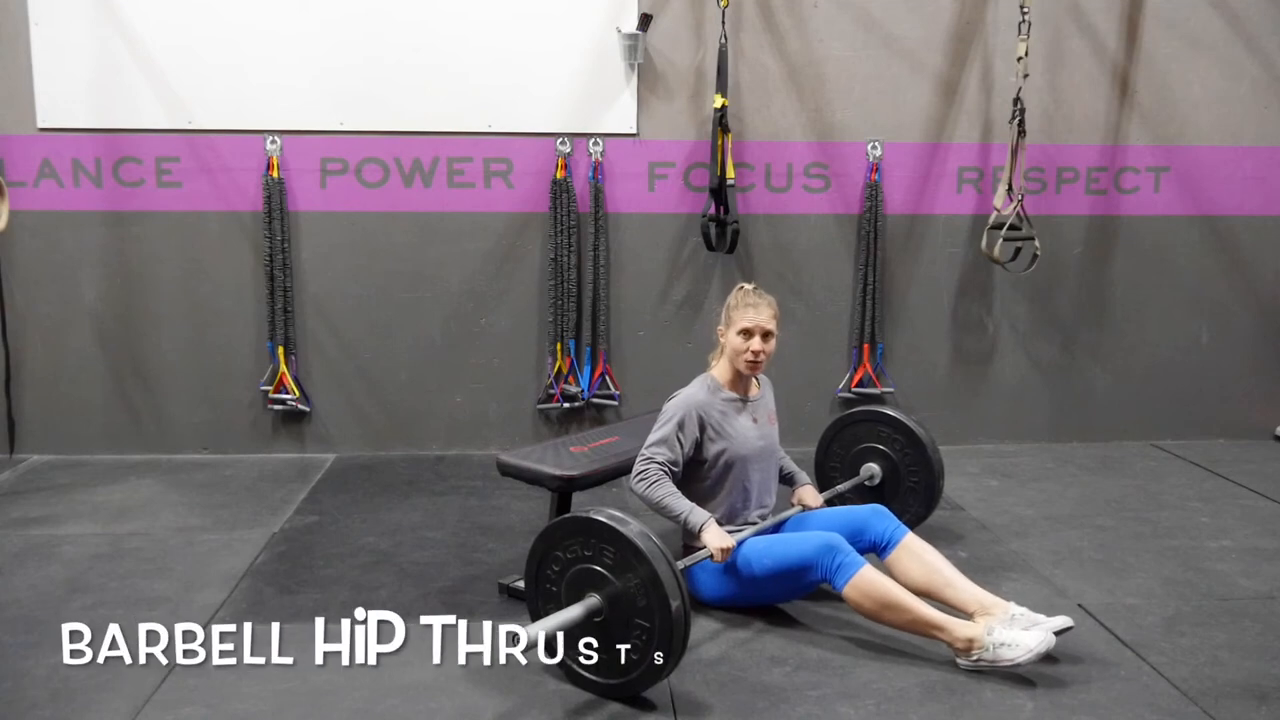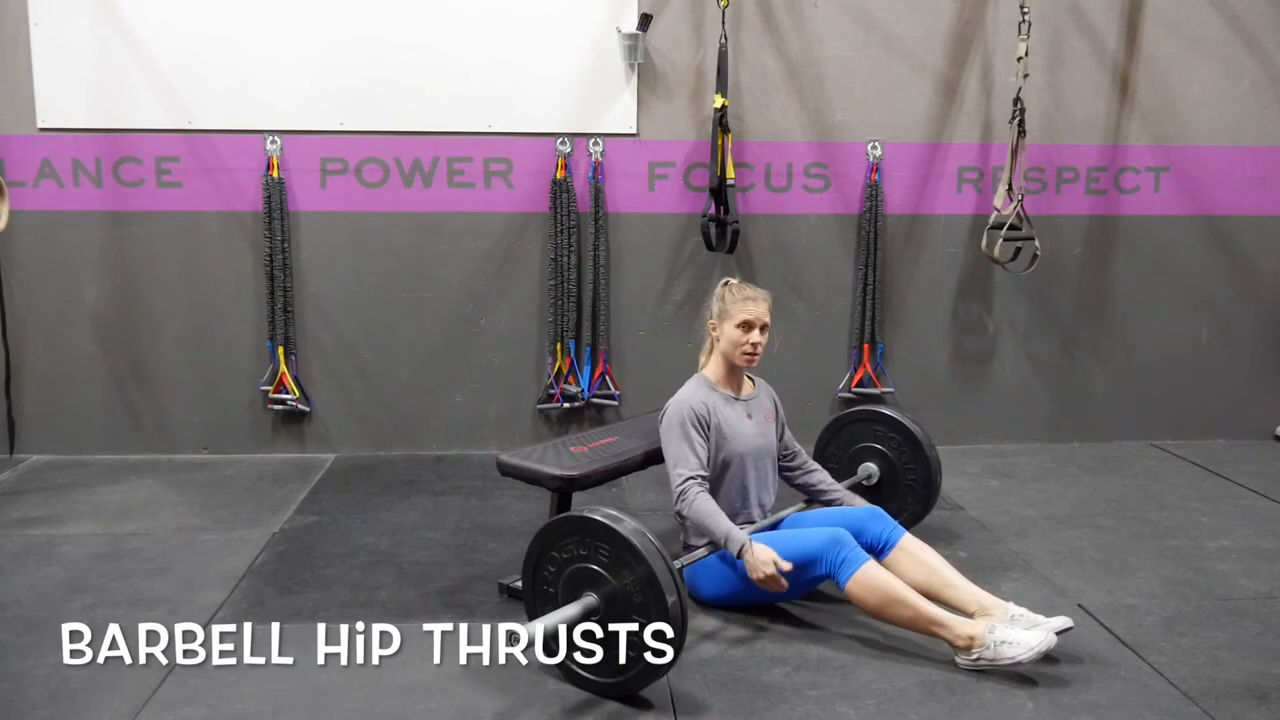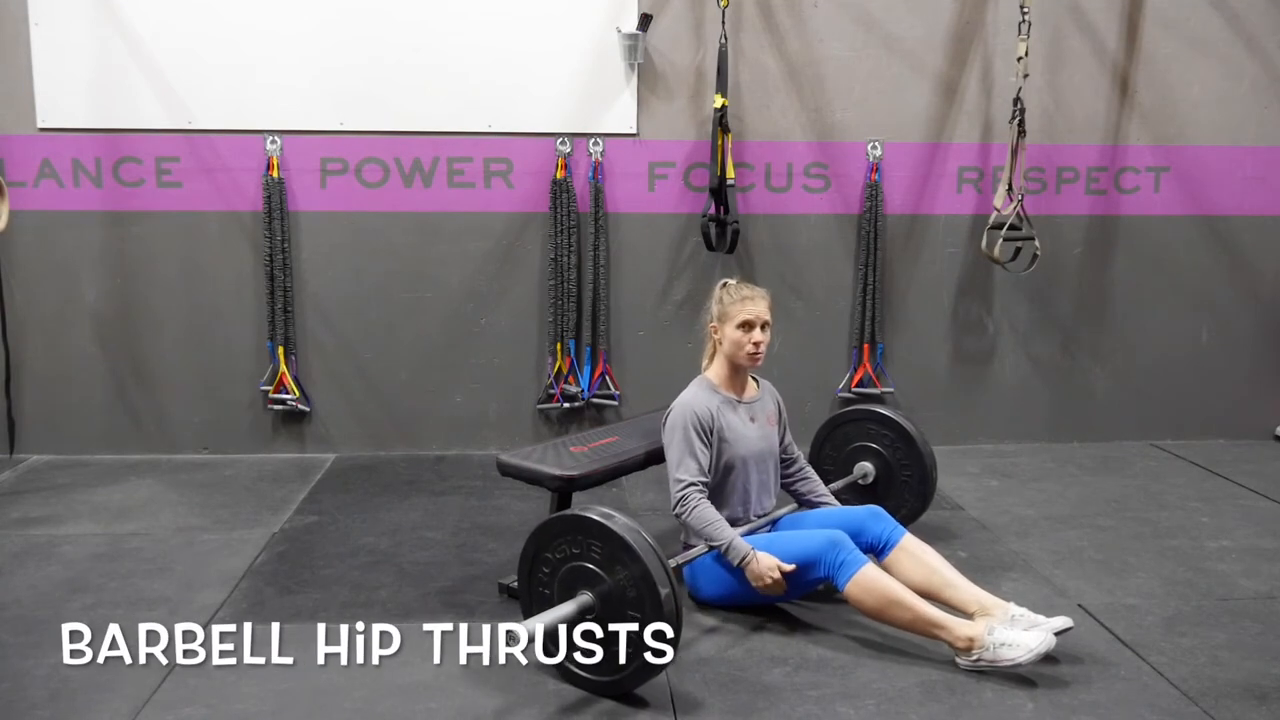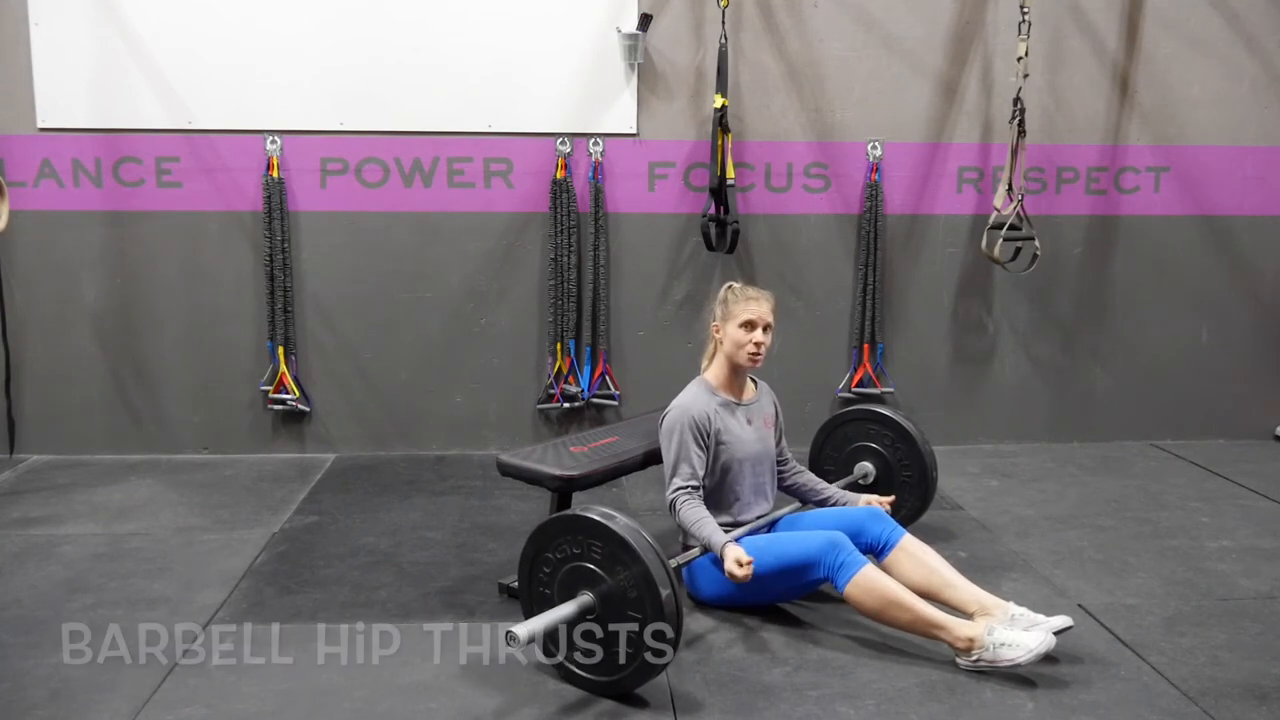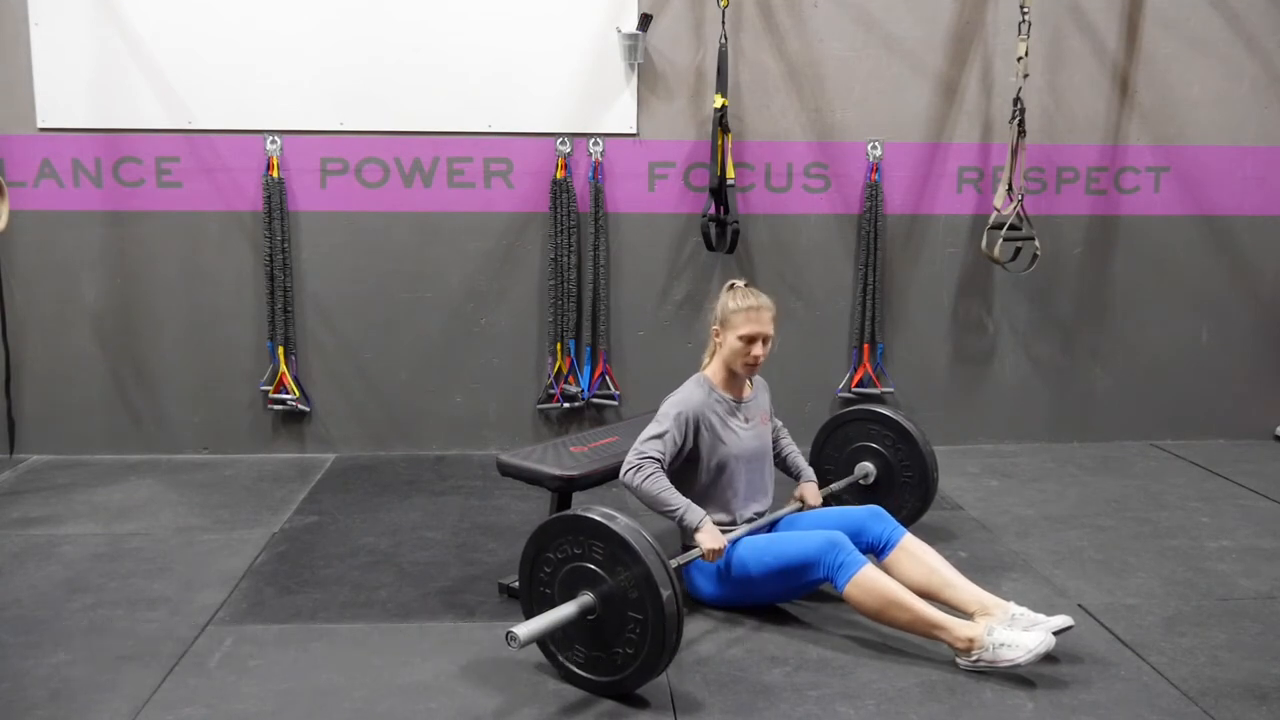
dt=1s
person 1, frame 1
left shoulder: (762, 388)
right shoulder: (692, 405)
right elbow: (646, 476)
left wrist: (800, 481)
right wrist: (703, 524)
left hip: (765, 534)
right hip: (717, 562)
left knee: (874, 519)
right knee: (828, 549)
left ankle: (993, 612)
right ankle: (966, 638)
person 1, frame 2
left shoulder: (762, 393)
right shoulder: (689, 406)
left elbow: (794, 463)
right elbow: (690, 493)
left wrist: (854, 504)
right wrist: (744, 548)
left hip: (766, 535)
right hip: (716, 560)
left knee: (872, 521)
right knee: (833, 544)
left ankle: (993, 612)
right ankle: (968, 637)
person 1, frame 3
left shoulder: (766, 395)
right shoulder: (692, 409)
left elbow: (793, 469)
right elbow: (688, 499)
left wrist: (842, 518)
right wrist: (745, 557)
left hip: (765, 533)
right hip: (716, 560)
left knee: (870, 520)
right knee: (831, 547)
left ankle: (992, 612)
right ankle: (967, 639)
person 1, frame 4
left shoulder: (763, 396)
right shoulder: (690, 411)
right elbow: (683, 498)
left wrist: (850, 499)
right wrist: (724, 547)
left hip: (764, 534)
right hip: (714, 562)
left knee: (870, 520)
right knee: (831, 548)
left ankle: (993, 612)
right ankle: (967, 639)
person 1, frame 5
left shoulder: (757, 389)
right shoulder: (689, 406)
right elbow: (636, 470)
left wrist: (807, 477)
right wrist: (698, 522)
left hip: (762, 533)
right hip: (715, 561)
left knee: (871, 520)
right knee: (830, 547)
left ankle: (993, 612)
right ankle: (968, 640)
